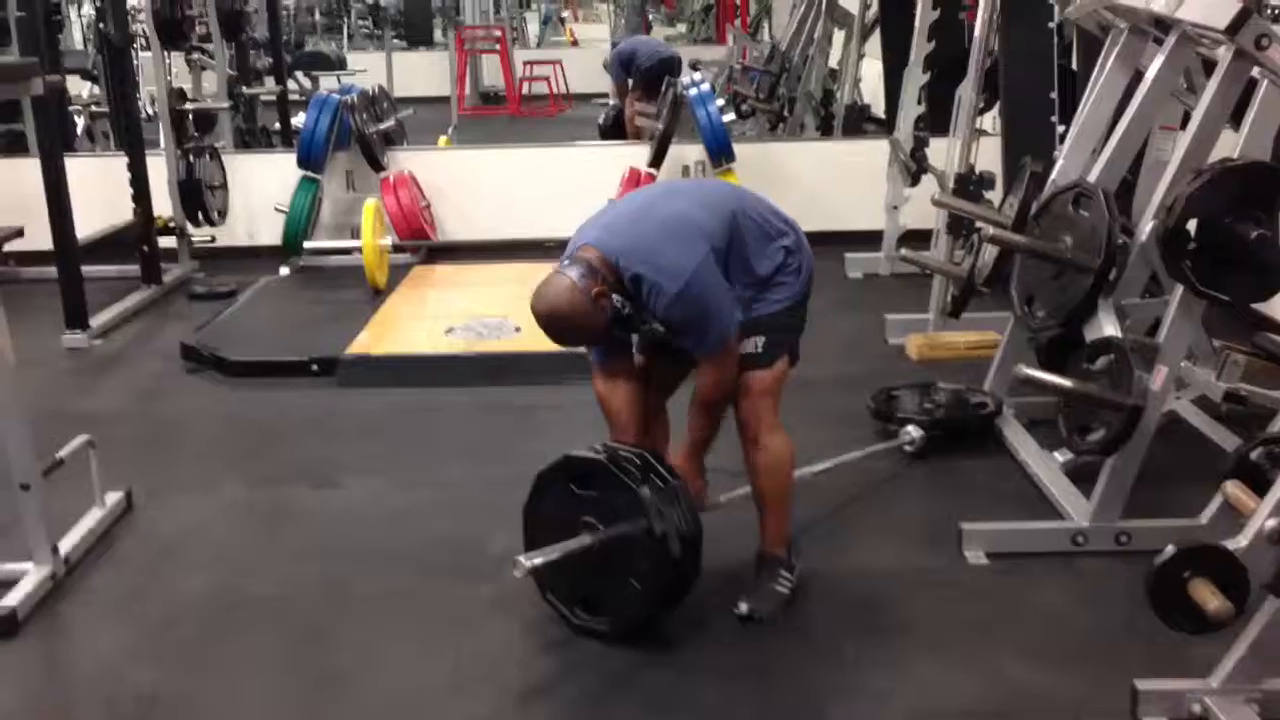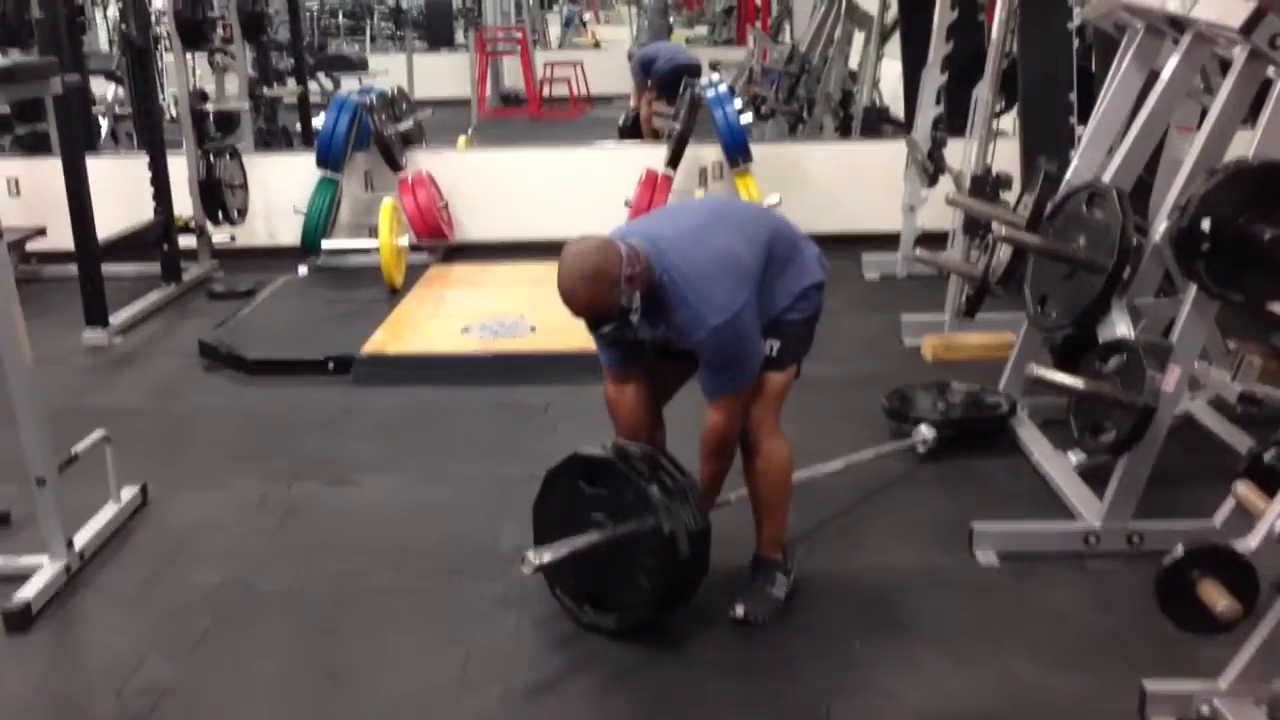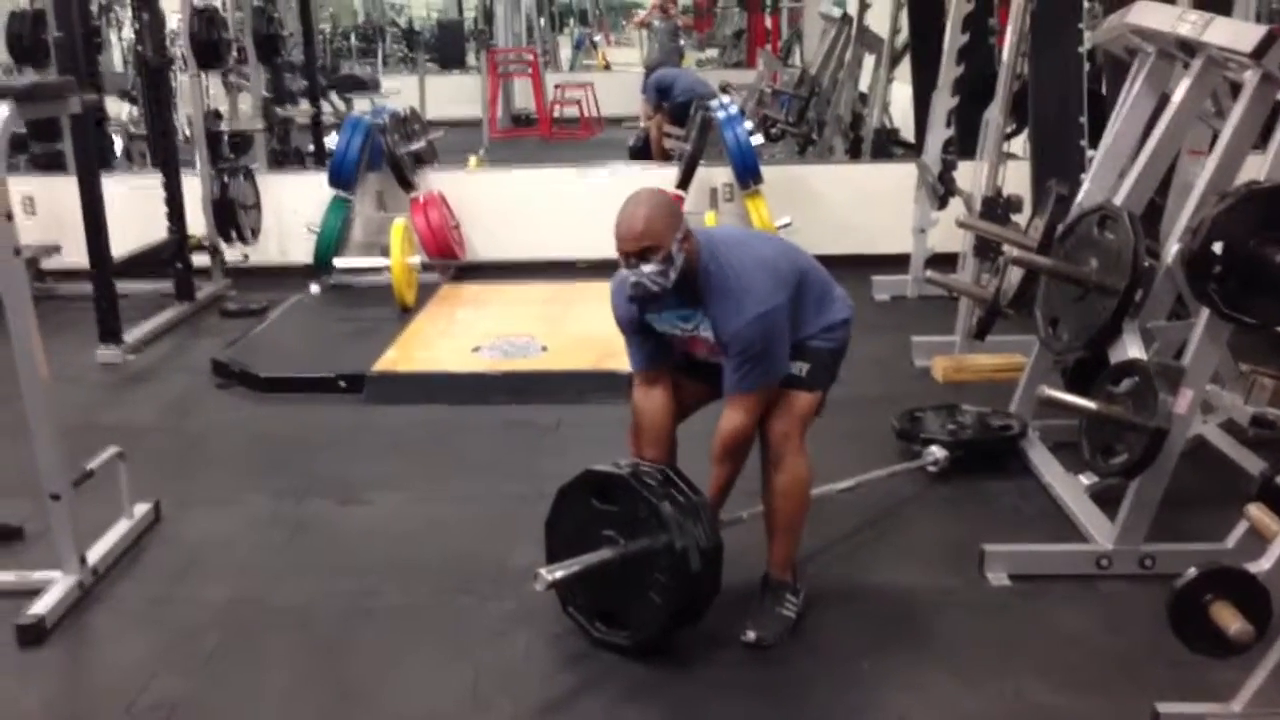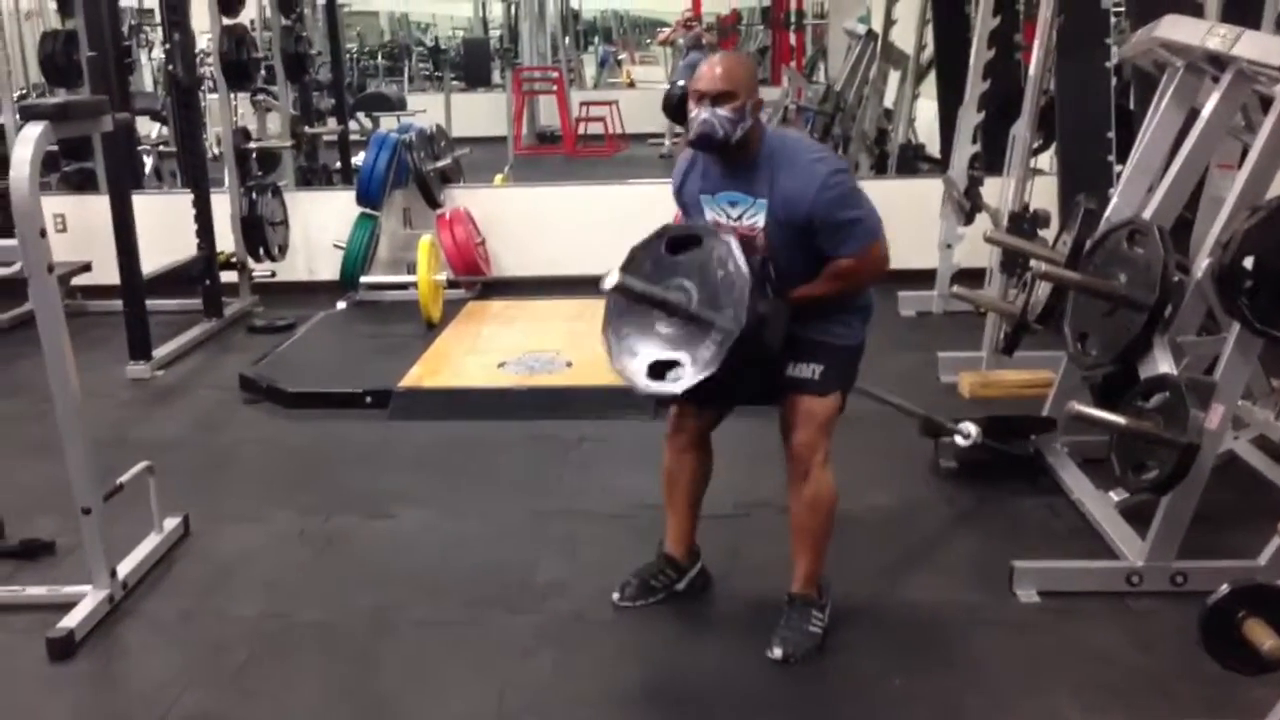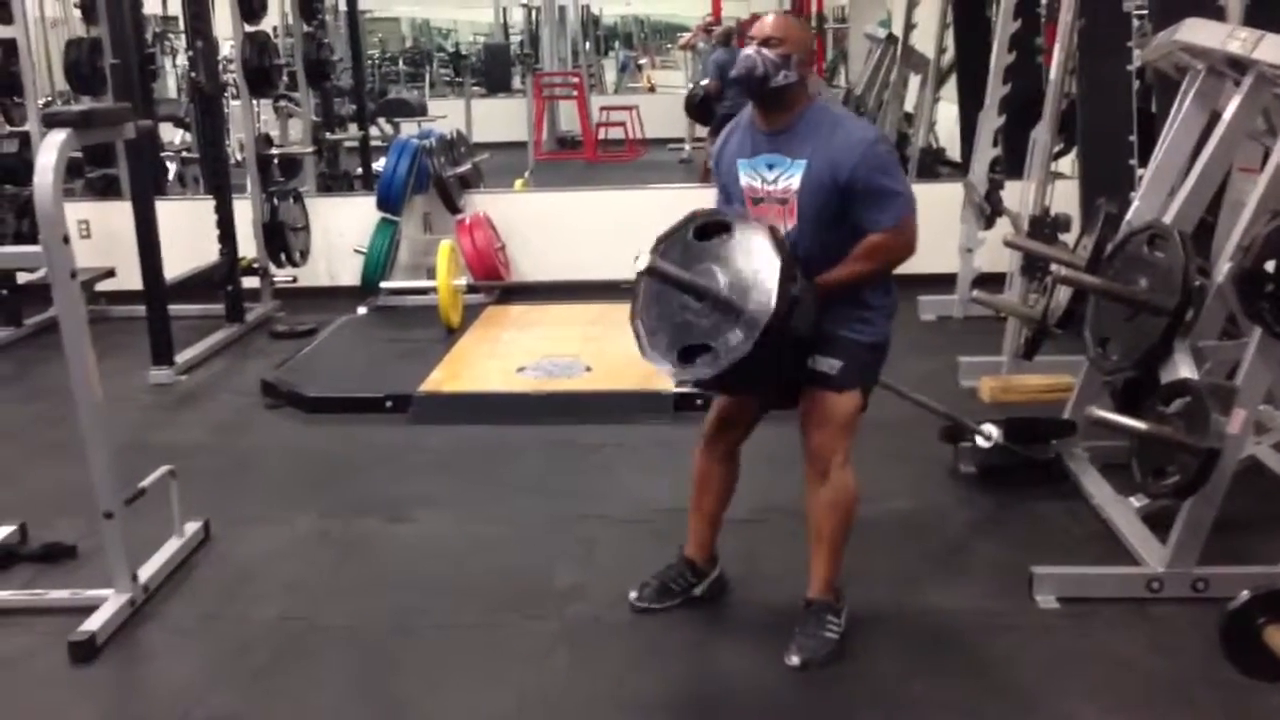
dt=1s
person 1, frame 1
left shoulder: (674, 279)
right shoulder: (575, 281)
left elbow: (719, 370)
right elbow: (613, 380)
left wrist: (689, 454)
left hip: (769, 273)
left knee: (755, 417)
right knee: (643, 397)
left ankle: (778, 558)
person 1, frame 2
left shoulder: (711, 308)
right shoulder: (605, 281)
left elbow: (725, 417)
right elbow: (624, 387)
left wrist: (699, 505)
left hip: (785, 285)
left knee: (755, 422)
right knee: (642, 401)
left ankle: (773, 562)
person 1, frame 3
left shoulder: (748, 296)
right shoulder: (629, 292)
left elbow: (741, 415)
right elbow: (652, 388)
left wrist: (707, 509)
left hip: (811, 328)
left knee: (780, 436)
right knee: (647, 416)
left ankle: (782, 582)
person 1, frame 4
left shoulder: (811, 175)
right shoulder: (690, 169)
left elbow: (871, 261)
left wrist: (783, 301)
left hip: (821, 319)
left knee: (805, 446)
right knee: (683, 421)
left ankle: (808, 596)
right ankle: (679, 560)
person 1, frame 5
left shoulder: (853, 145)
right shoulder: (731, 141)
left elbow: (897, 240)
left wrist: (814, 286)
left hip: (844, 313)
left knee: (825, 447)
right knee: (718, 428)
left ankle: (824, 602)
right ankle: (698, 565)
